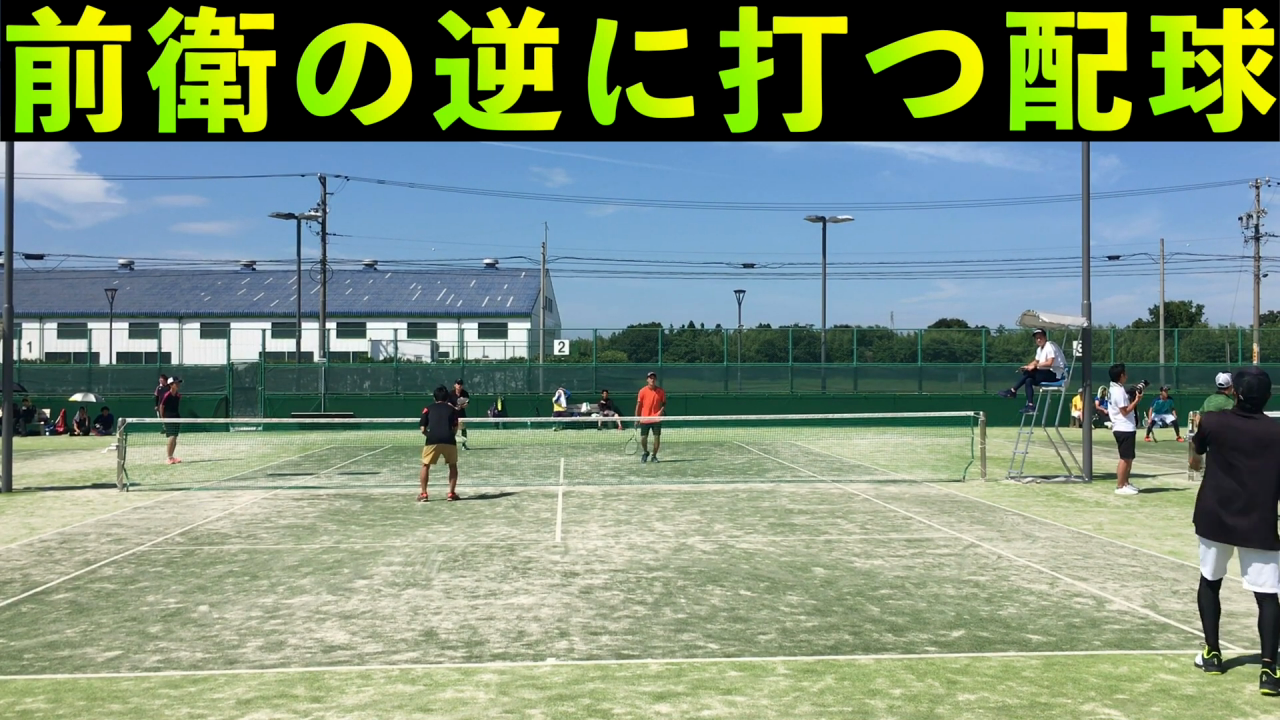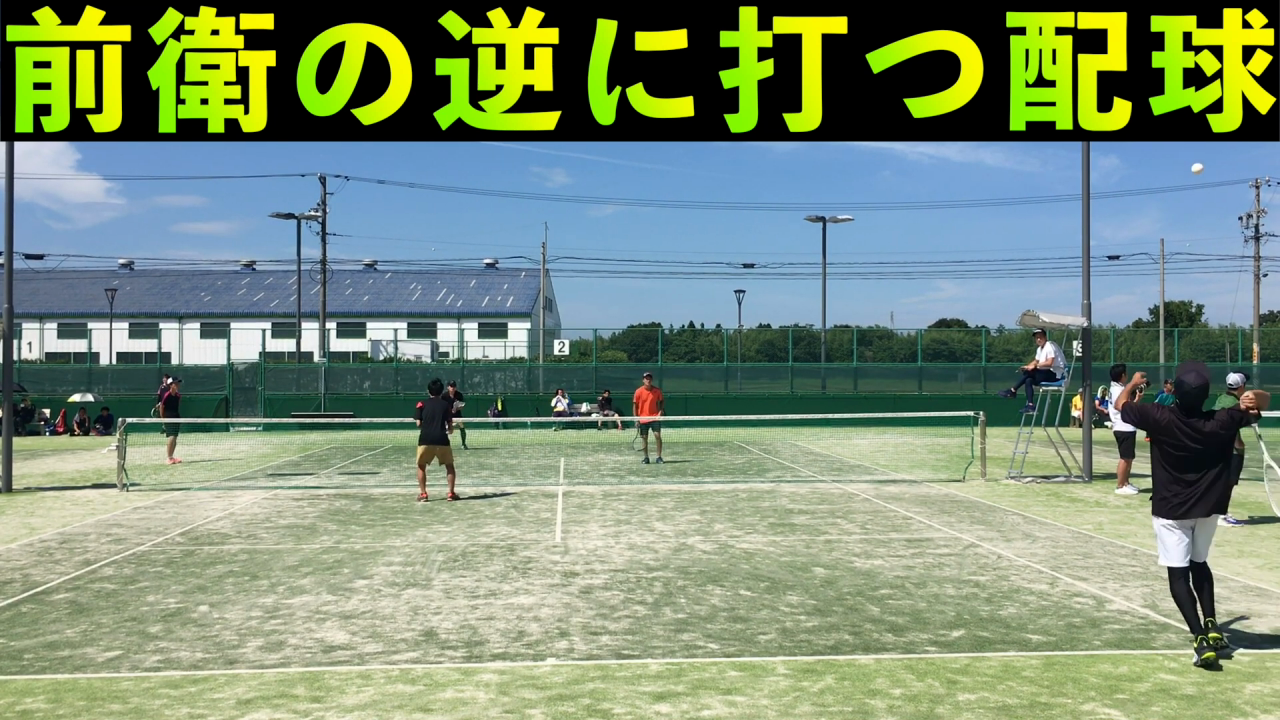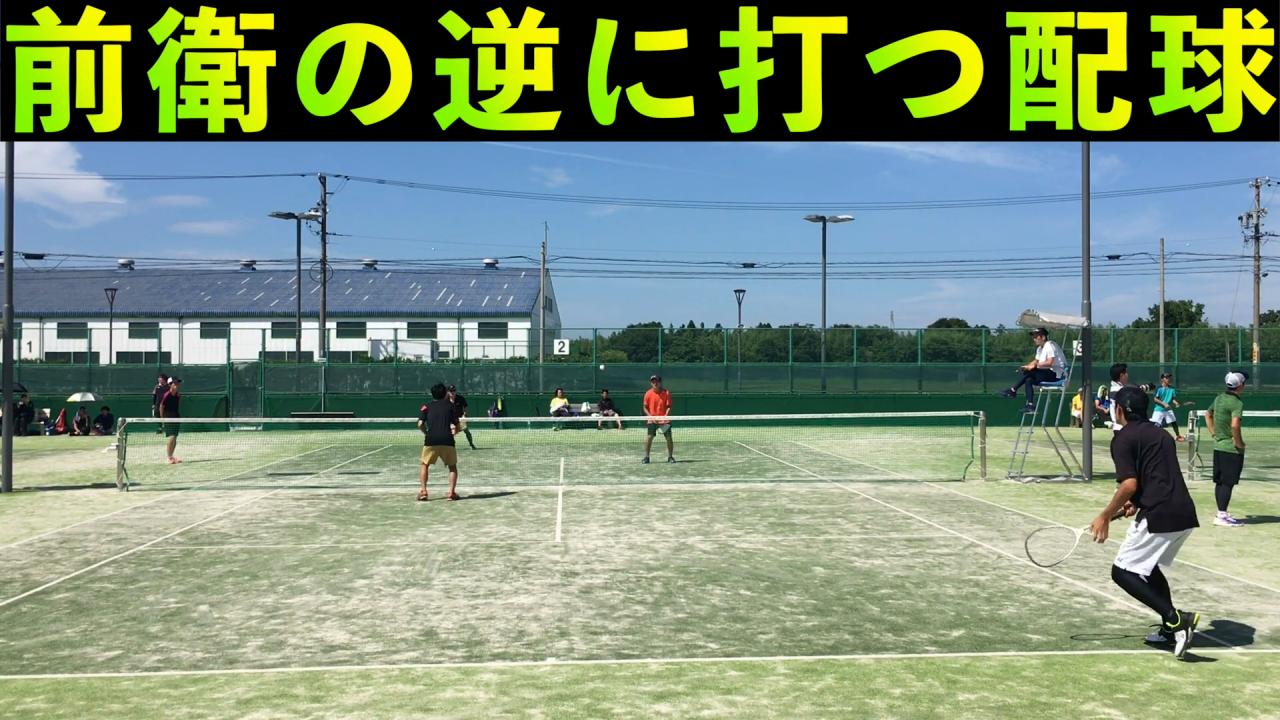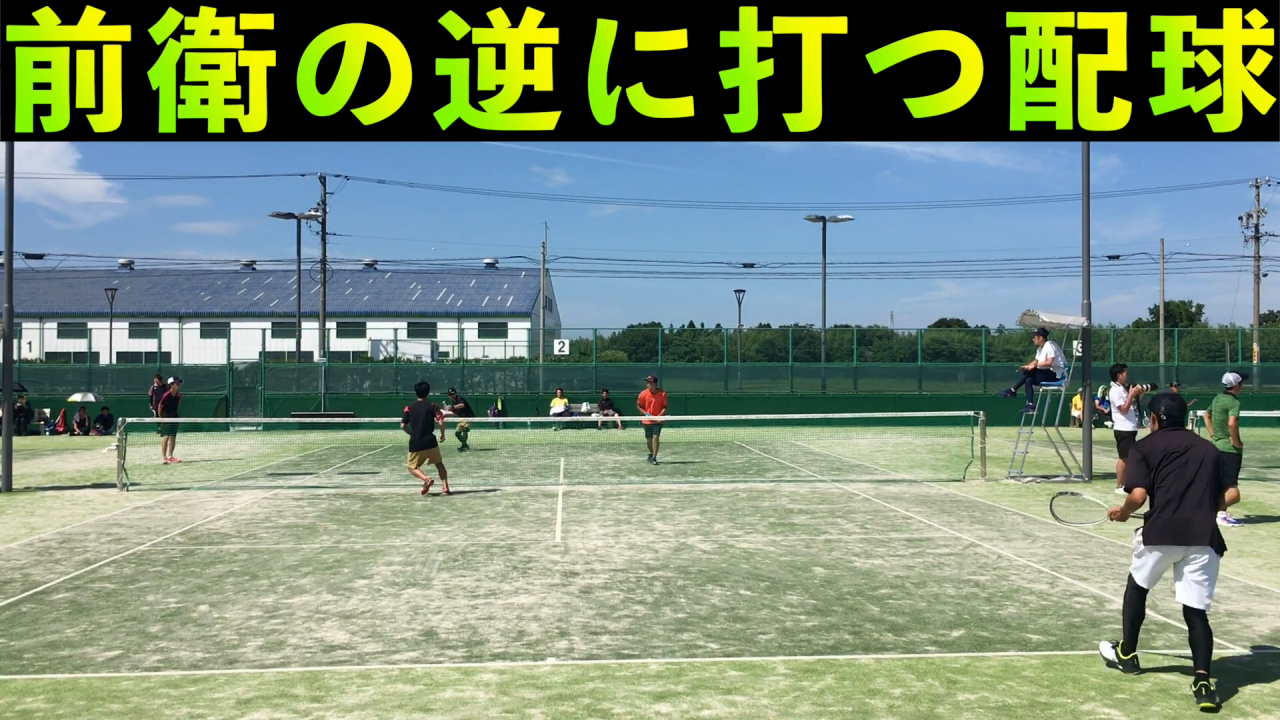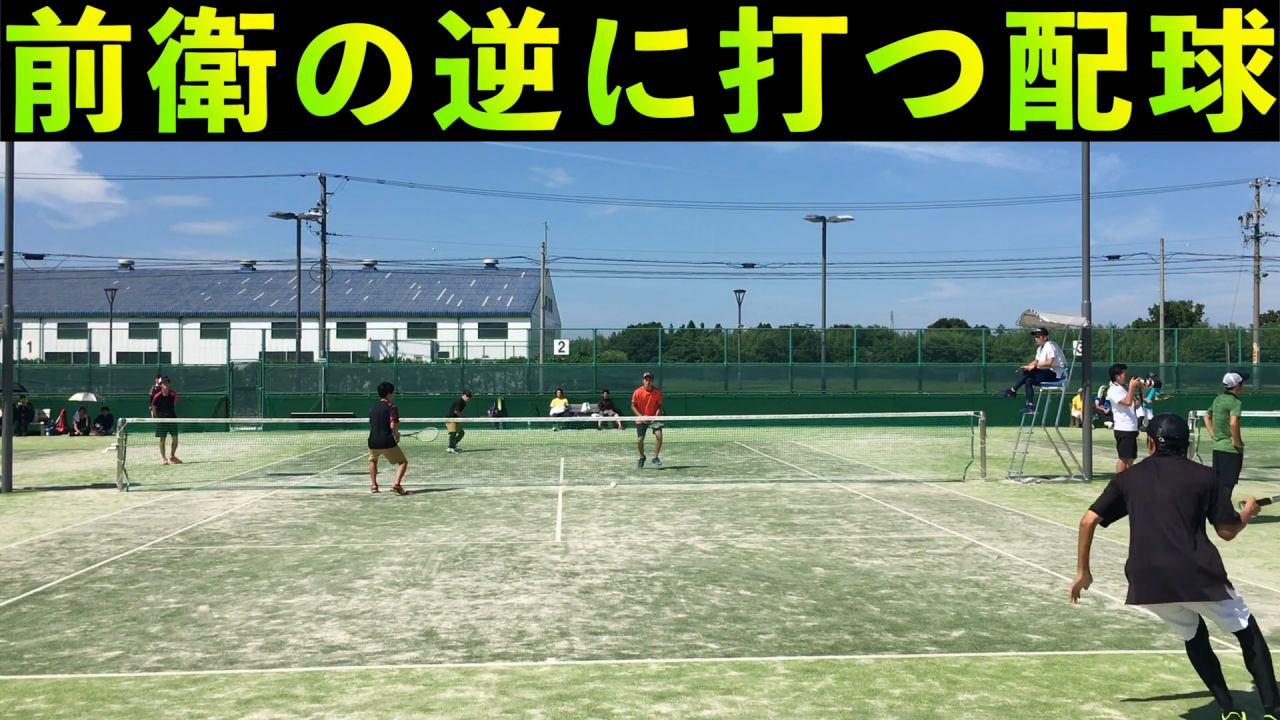
dt=0.7s
person 1, frame 1
left shoulder: (1212, 423)
left elbow: (1196, 455)
left wrist: (1196, 460)
left hip: (1214, 521)
left knee: (1209, 582)
left ankle: (1211, 653)
person 1, frame 2
left shoulder: (1160, 419)
right shoulder: (1220, 424)
left elbow: (1121, 407)
right elbow: (1251, 410)
left wrist: (1132, 383)
right wrist: (1250, 404)
left hip: (1170, 511)
right hip: (1205, 509)
left knee: (1178, 575)
right knee: (1198, 564)
left ankle: (1201, 639)
right ankle: (1211, 627)
person 1, frame 3
left shoulder: (1124, 438)
right shoulder: (1161, 434)
left elbow: (1130, 485)
left wrist: (1104, 517)
right wrist: (1137, 502)
left hip: (1159, 516)
right hip: (1184, 514)
left knee: (1123, 573)
right knee: (1147, 567)
left ankle: (1177, 620)
right ankle: (1172, 629)
person 1, frame 4
left shoulder: (1144, 448)
right shoulder: (1210, 449)
left elbow: (1137, 496)
right elbow: (1231, 495)
left wrist: (1120, 512)
left hip: (1160, 534)
right hip: (1203, 540)
left knee: (1138, 588)
right knee: (1196, 613)
left ankle: (1126, 653)
right ankle: (1203, 679)
person 1, frame 5
left shoulder: (1129, 477)
right shoulder: (1205, 476)
left elbow: (1088, 521)
right elbow: (1229, 531)
left wrist: (1082, 570)
right wrist: (1248, 513)
left hip: (1149, 583)
right hip: (1198, 578)
left knee: (1195, 639)
right knee: (1247, 632)
